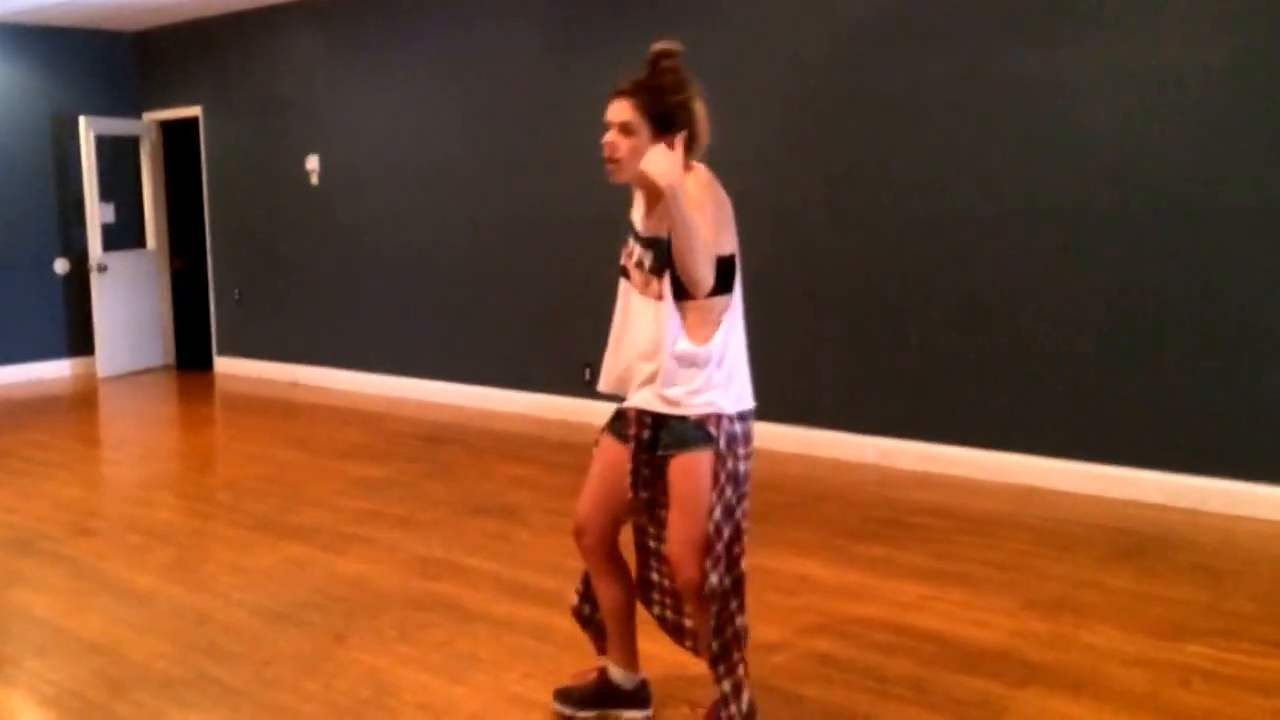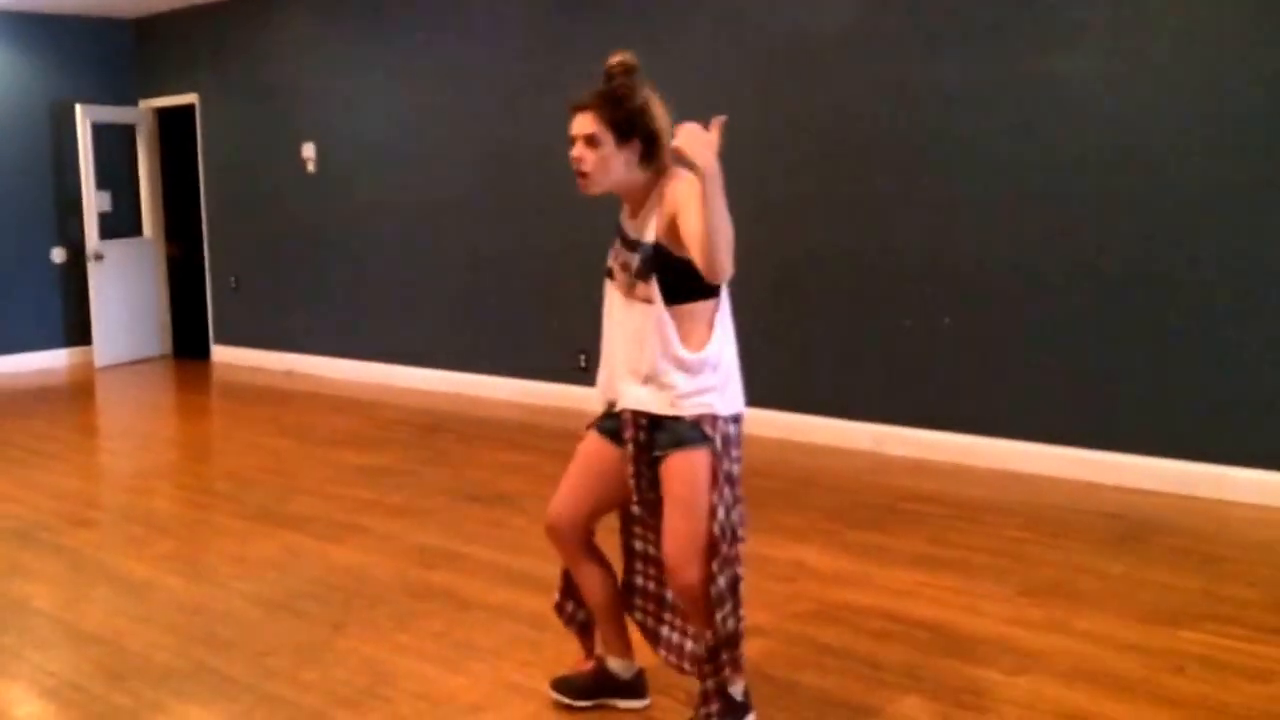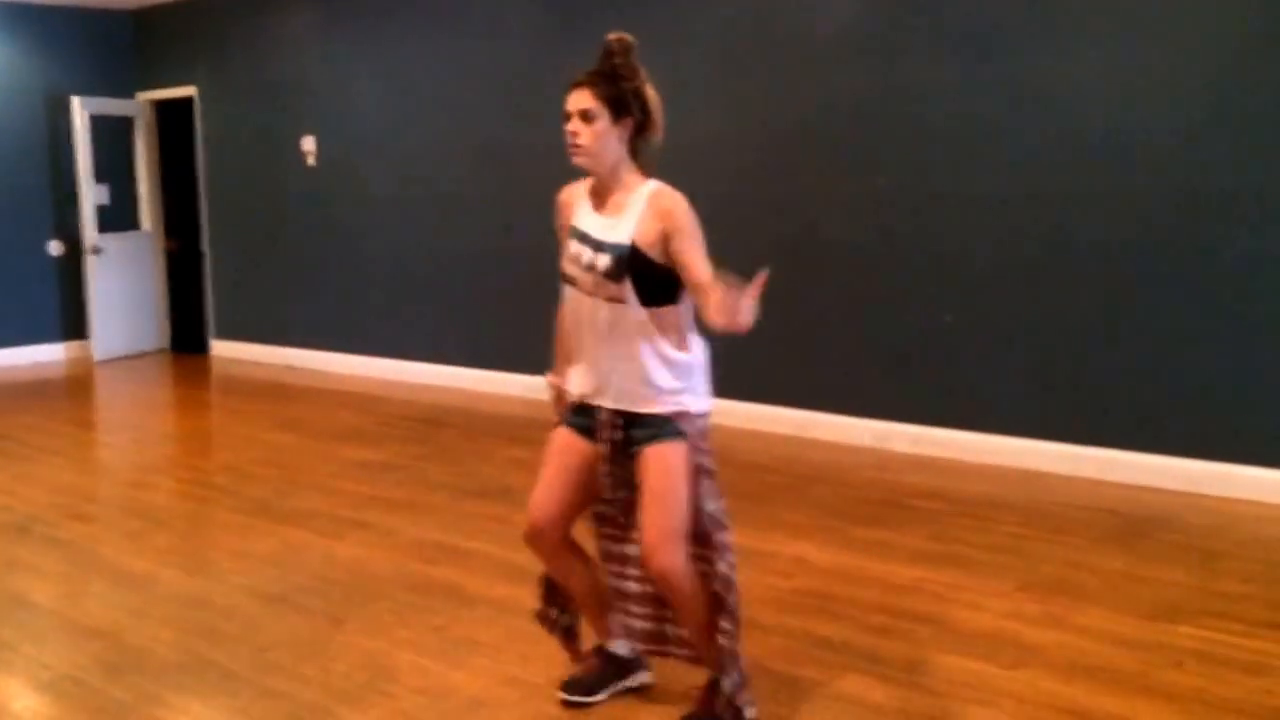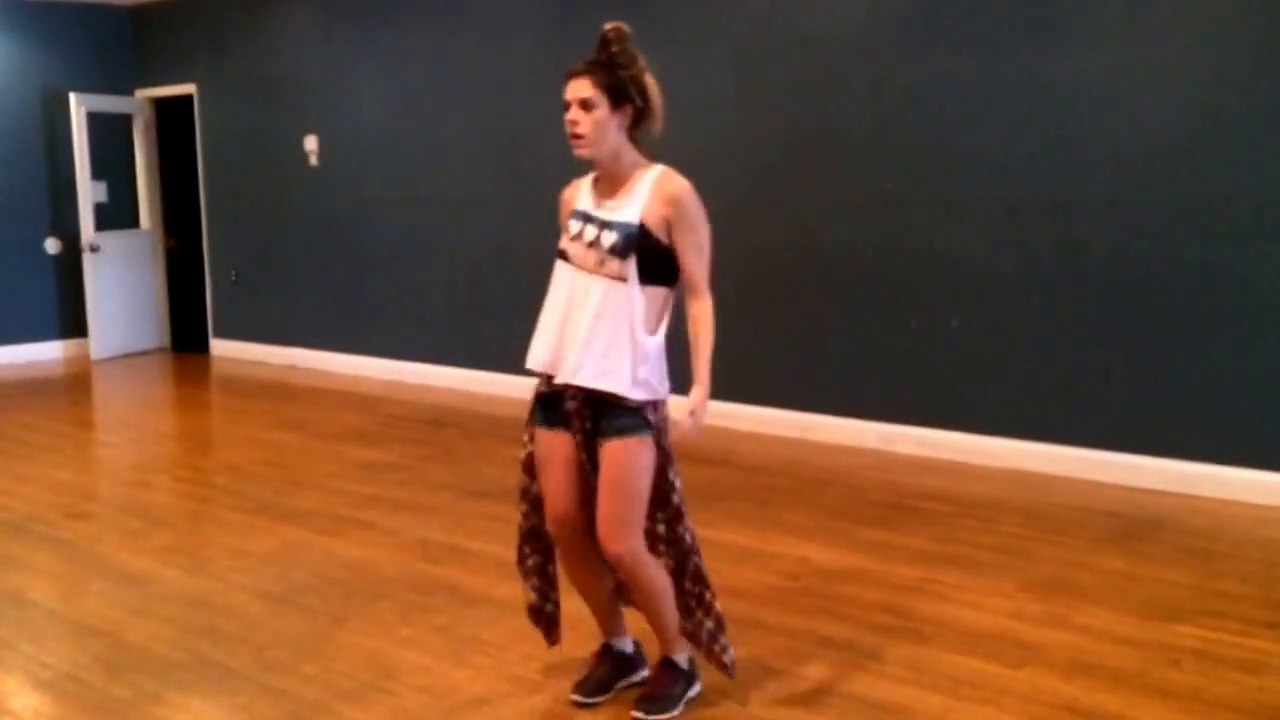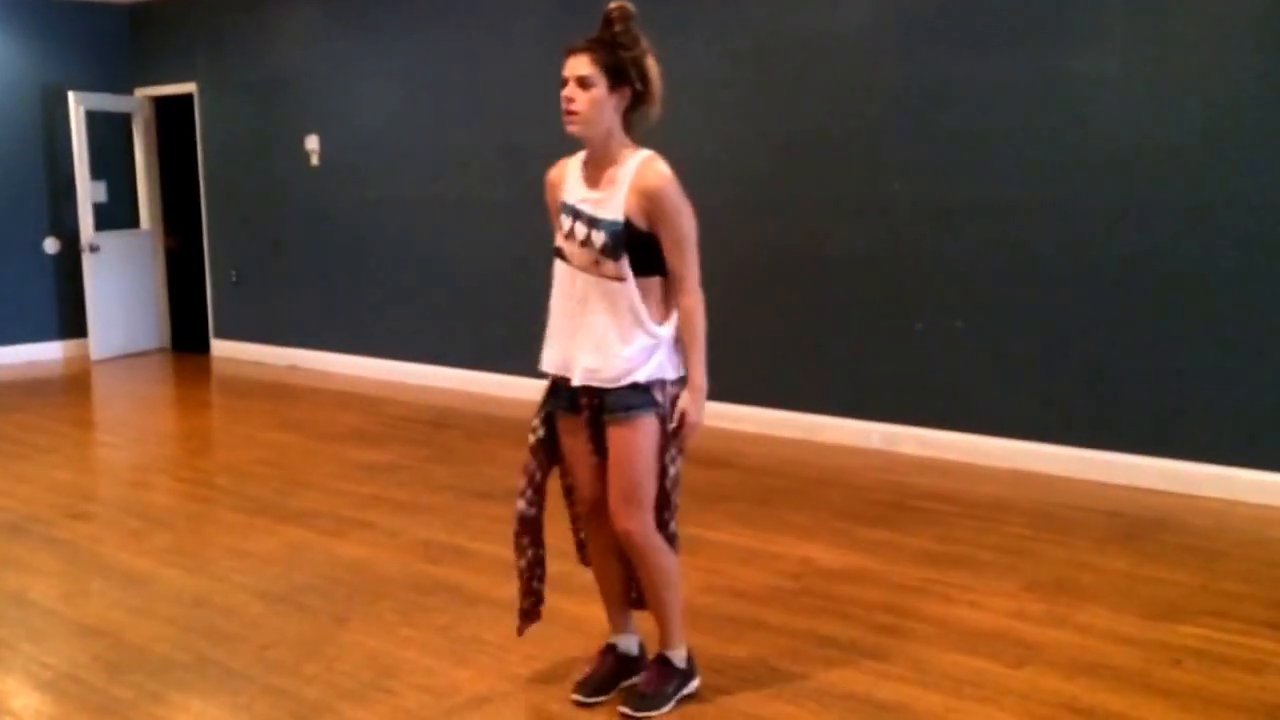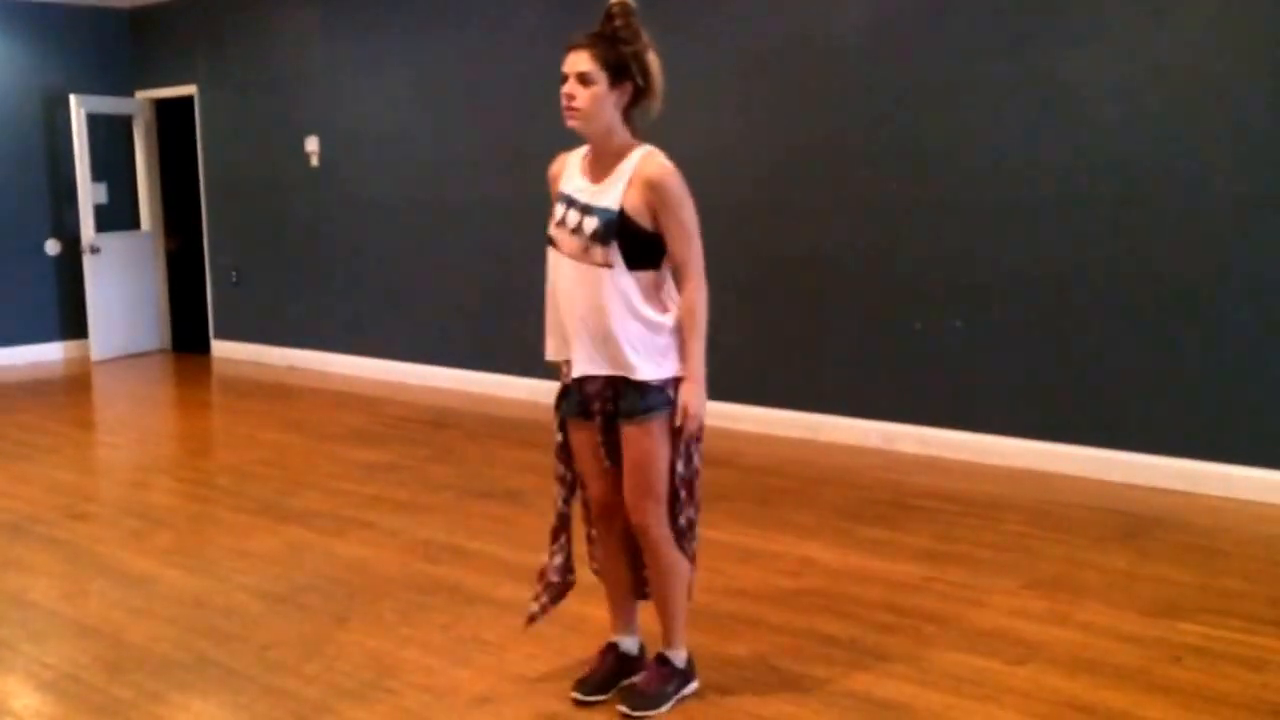
dt=0.3s
person 1, frame 1
left shoulder: (696, 187)
right shoulder: (642, 196)
left elbow: (698, 281)
left wrist: (670, 188)
left hip: (705, 410)
right hip: (643, 402)
left knee: (691, 568)
right knee: (592, 529)
person 1, frame 2
left shoulder: (680, 194)
right shoulder: (631, 203)
left elbow: (715, 266)
left wrist: (708, 174)
left hip: (696, 411)
right hip: (630, 404)
left knee: (687, 569)
right knee: (565, 522)
person 1, frame 3
left shoulder: (664, 208)
right shoulder: (569, 202)
left elbow: (709, 300)
left wrist: (737, 310)
right wrist: (560, 372)
left hip: (664, 406)
right hip: (594, 401)
left knee: (664, 559)
right knee: (543, 526)
right ankle: (617, 651)
person 1, frame 4
left shoulder: (669, 193)
right shoulder: (573, 196)
left elbow: (698, 294)
left wrist: (702, 383)
left hip: (626, 393)
right hip: (561, 384)
left knee: (620, 542)
right knee: (561, 527)
left ankle: (679, 660)
right ankle: (618, 648)
person 1, frame 5
left shoulder: (652, 181)
right shoulder: (560, 178)
left elbow: (687, 285)
left wrist: (697, 384)
left hip: (639, 377)
right hip: (574, 374)
left knee: (633, 523)
right knee: (592, 514)
left ankle: (677, 660)
right ankle: (623, 646)
person 1, frame 6
left shoulder: (654, 176)
right shoulder: (560, 168)
left elbow: (691, 278)
left wrist: (693, 375)
left hip: (646, 374)
right hip: (583, 369)
left knee: (647, 518)
right knee: (598, 511)
left ankle: (676, 660)
right ankle: (622, 644)
